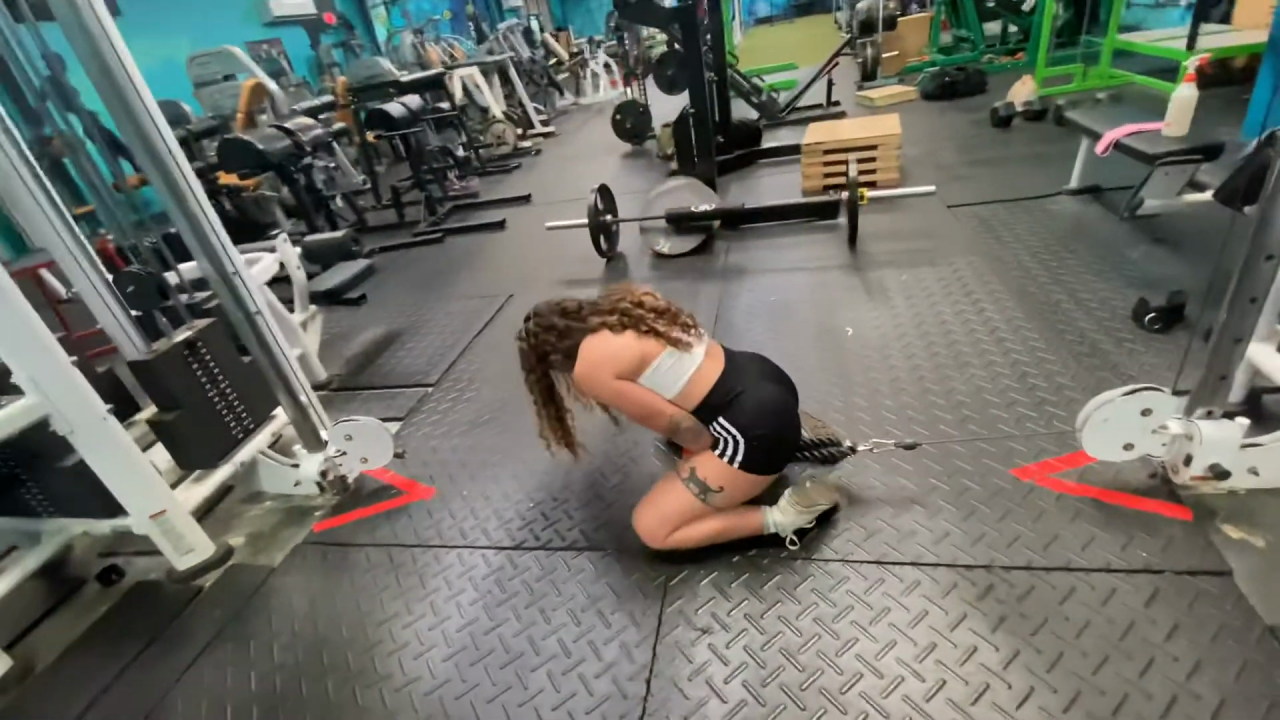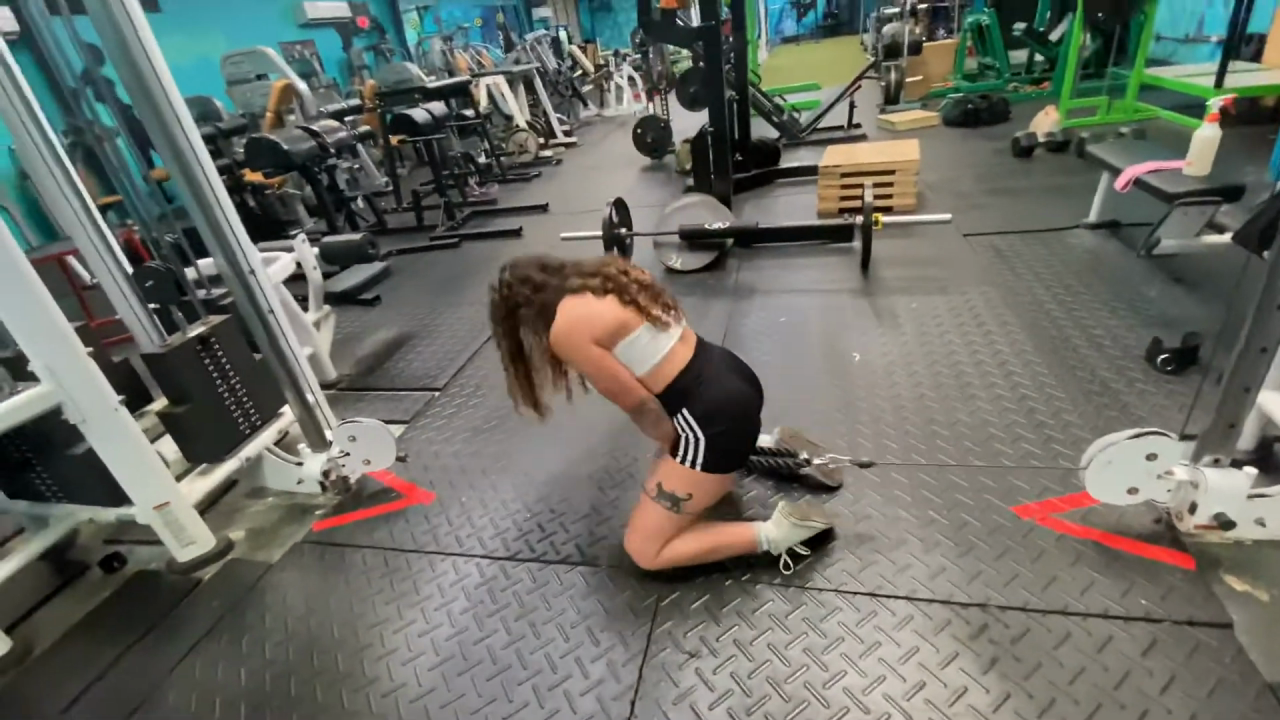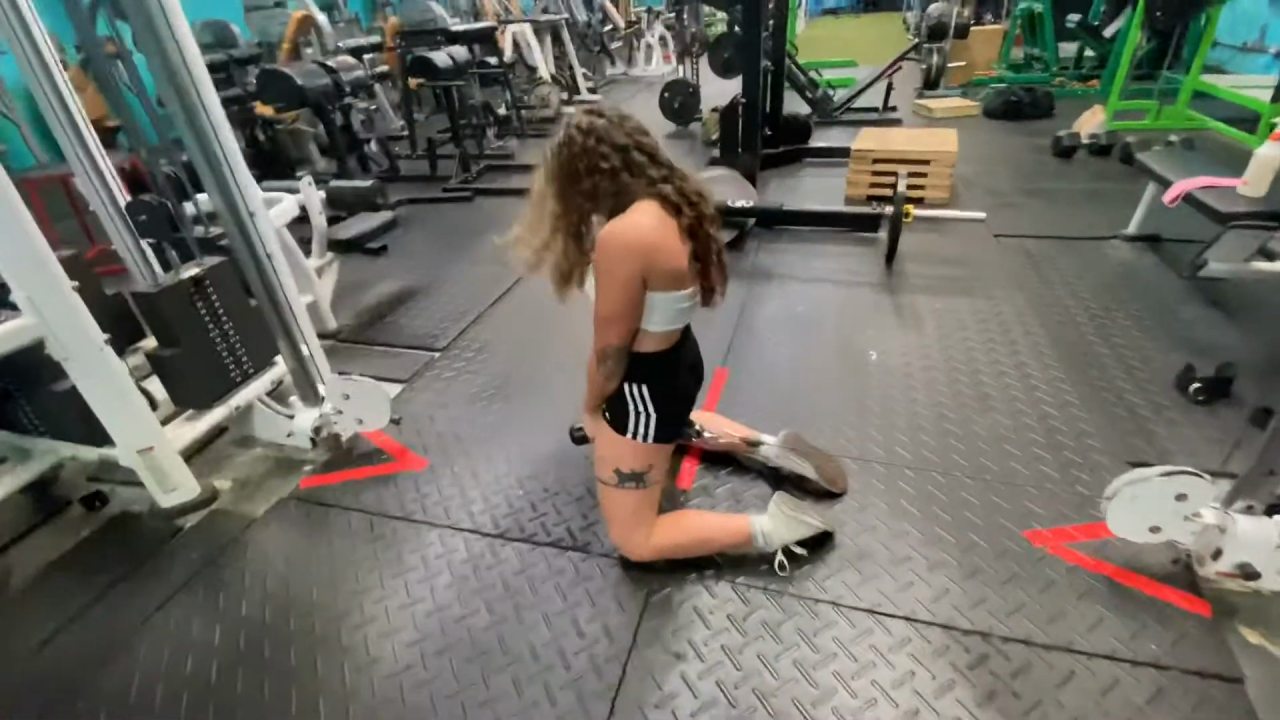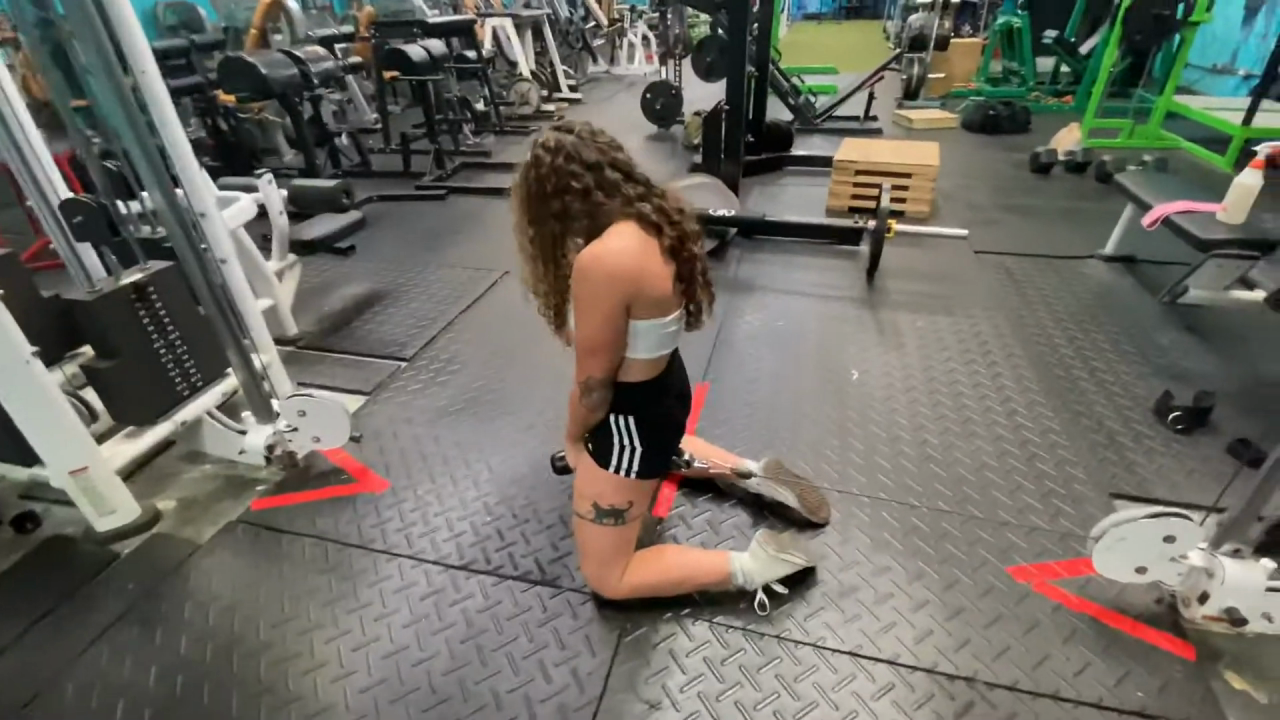
dt=0.5s
person 1, frame 1
left shoulder: (589, 370)
right shoulder: (617, 306)
left elbow: (673, 424)
left wrist: (715, 455)
left hip: (756, 429)
right hip: (764, 379)
left knee: (650, 528)
left ankle: (779, 516)
right ankle: (789, 431)
person 1, frame 2
left shoulder: (566, 330)
right shoulder: (604, 277)
left elbow: (640, 404)
left wrist: (675, 446)
left hip: (717, 415)
right hip: (732, 378)
left knee: (644, 548)
left ankle: (773, 532)
right ankle: (763, 443)
person 1, frame 3
left shoulder: (624, 236)
right shoulder: (672, 199)
left elbow: (610, 346)
left wrist: (591, 408)
left hip: (645, 385)
right hip: (675, 361)
left knee: (633, 541)
right knee: (673, 421)
left ankle: (772, 528)
right ankle: (772, 448)
person 1, frame 4
left shoulder: (601, 261)
right shoulder: (652, 217)
left elbow: (593, 379)
left wrist: (573, 439)
left hip: (631, 417)
right hip: (662, 390)
left knee: (608, 578)
left ankle: (751, 567)
right ankle: (754, 474)
